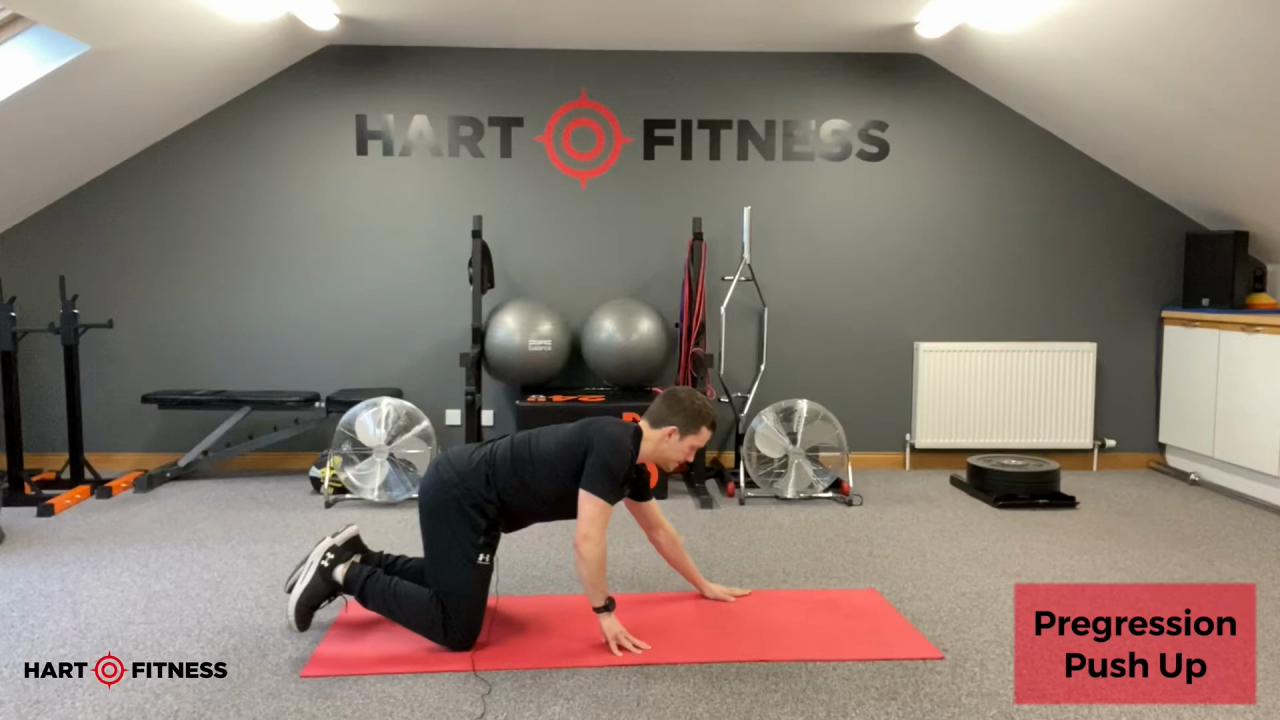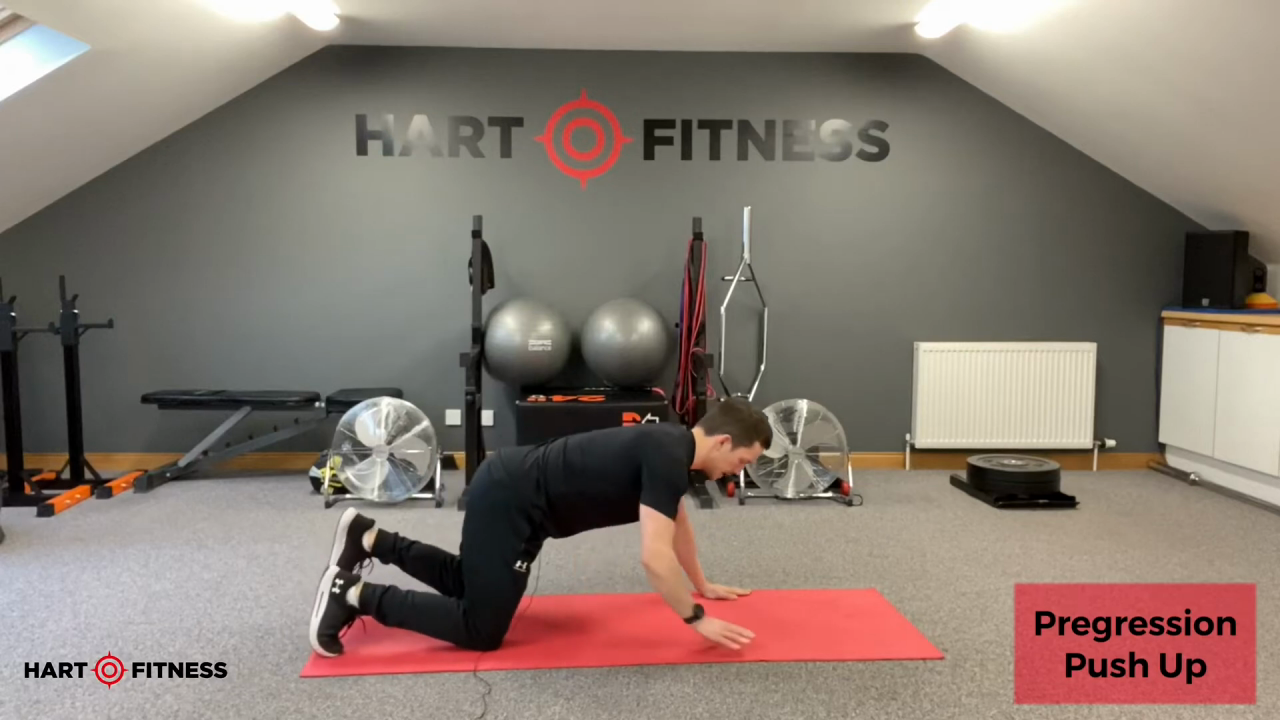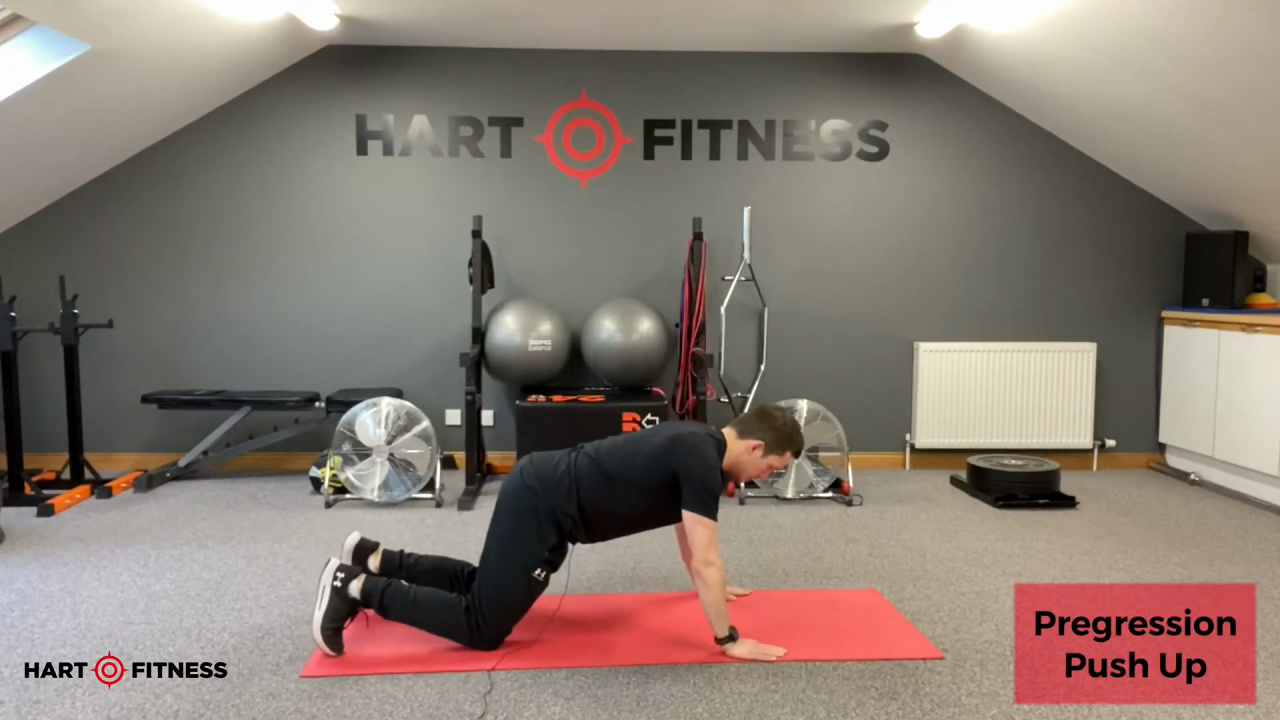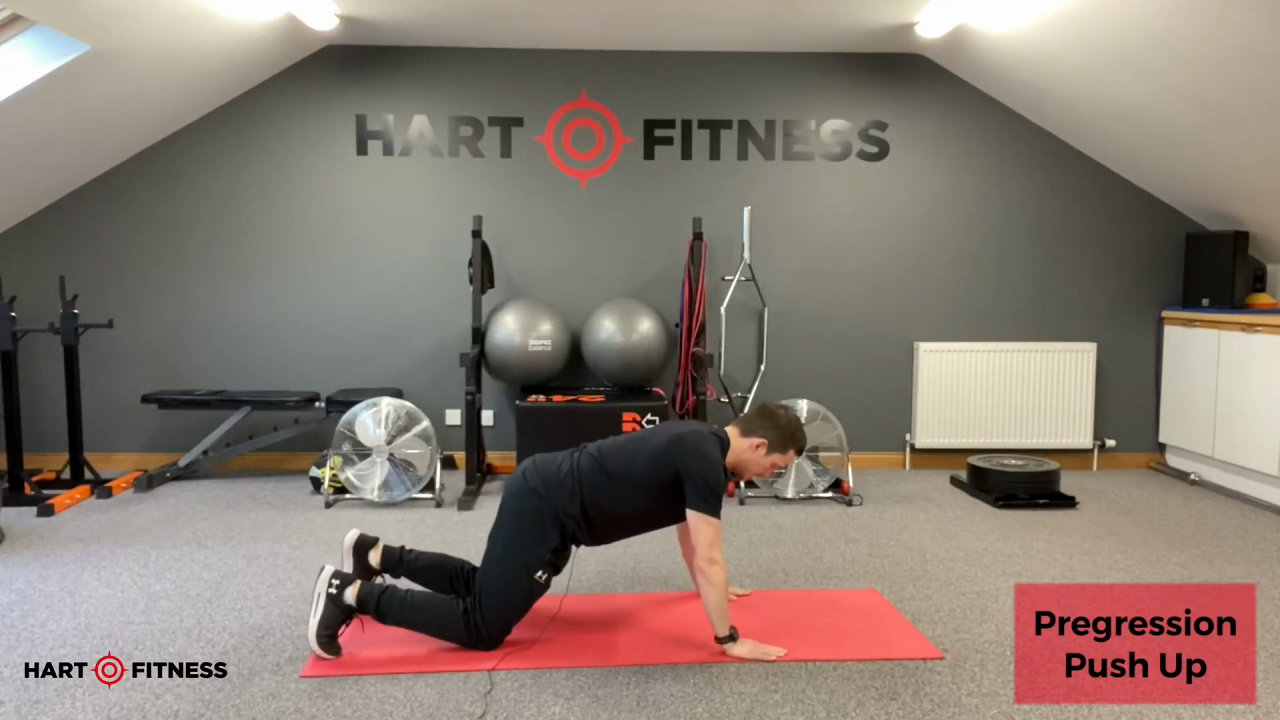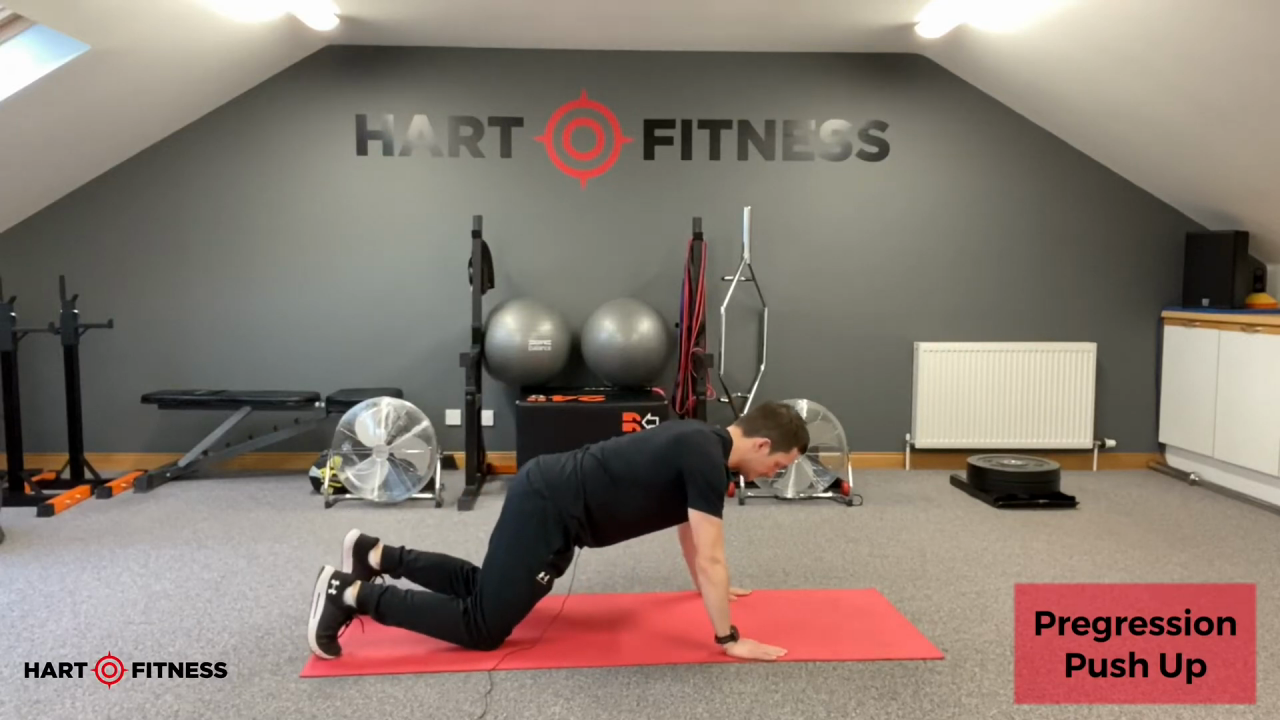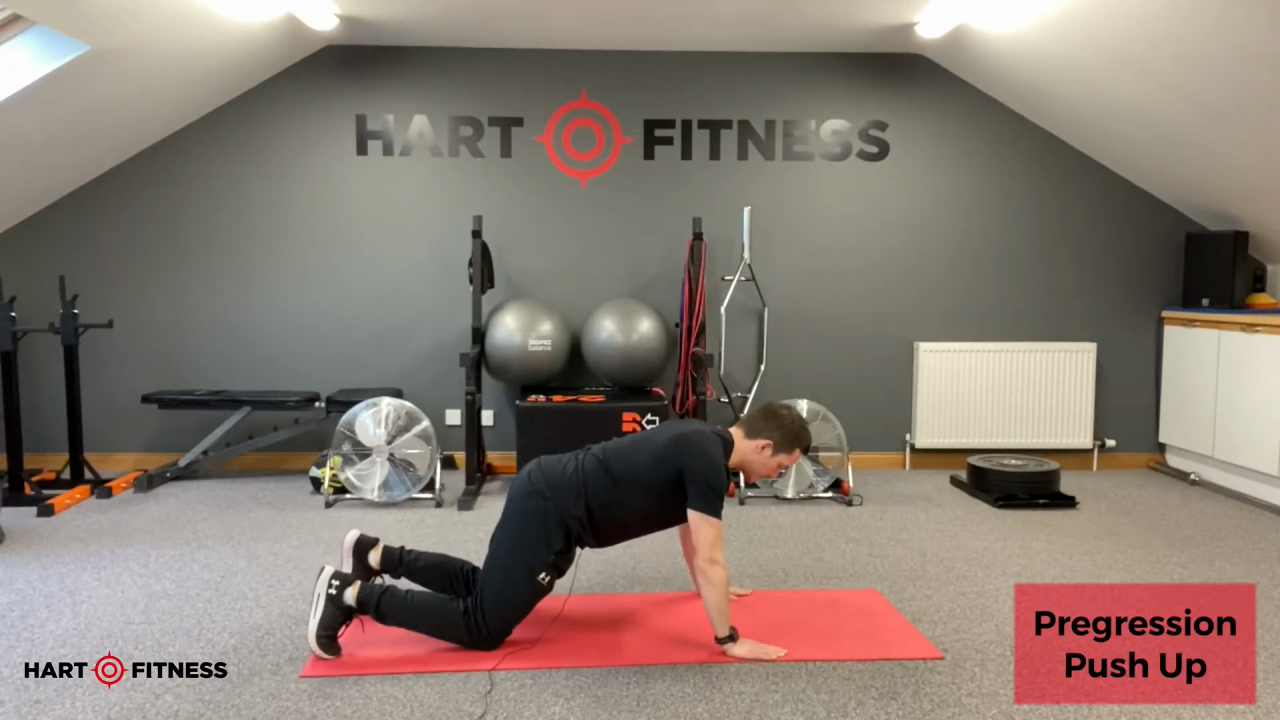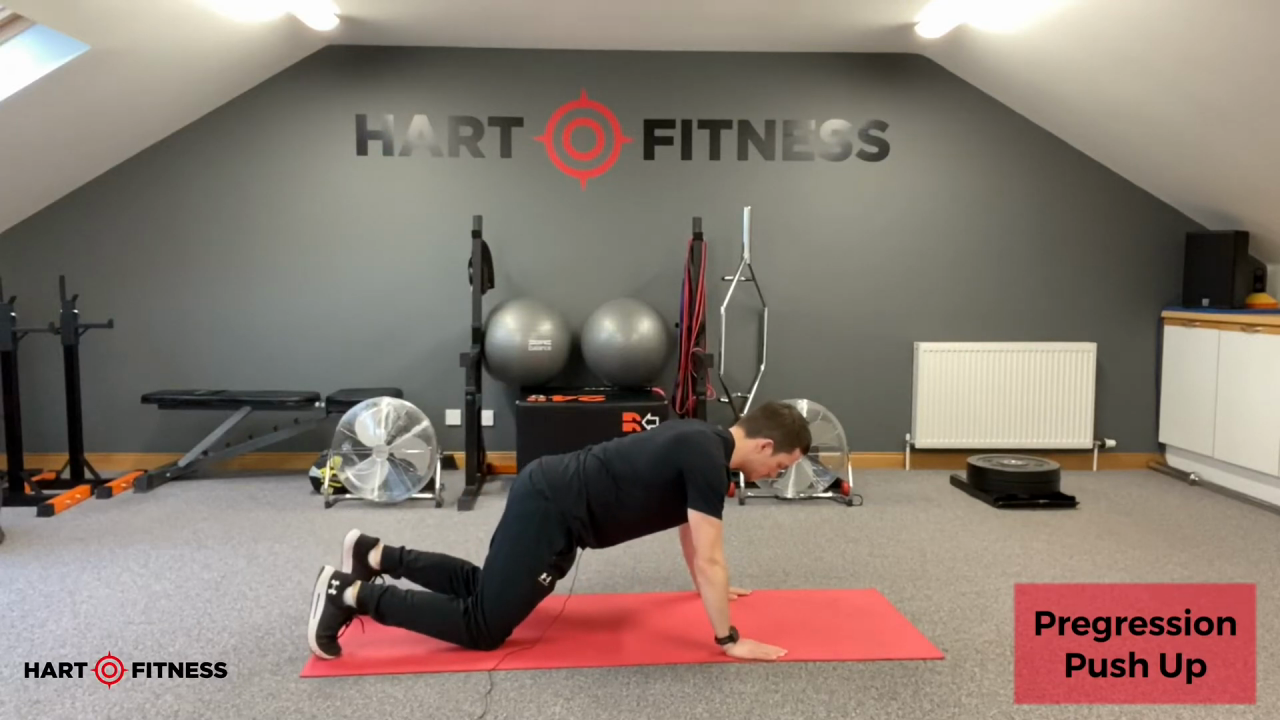
dt=0.7s
person 1, frame 1
left shoulder: (629, 458)
right shoulder: (613, 446)
left elbow: (657, 528)
right elbow: (588, 540)
left wrist: (703, 585)
right wrist: (605, 612)
left hip: (460, 488)
right hip: (456, 495)
left knee: (455, 585)
right knee: (457, 630)
left ankle: (355, 556)
right ankle: (342, 573)
person 1, frame 2
left shoulder: (673, 446)
right shoulder: (670, 458)
left elbow: (678, 526)
right elbow: (655, 556)
left wrist: (703, 585)
right wrist: (697, 618)
left hip: (509, 486)
right hip: (509, 500)
left knee: (469, 586)
right knee: (481, 629)
left ankle: (369, 538)
right ankle: (352, 594)
person 1, frame 3
left shoulder: (697, 443)
right shoulder: (703, 461)
left elbow: (686, 530)
right elbow: (706, 560)
left wrist: (710, 586)
right wrist: (729, 640)
left hip: (540, 491)
right hip: (541, 505)
left knee: (487, 586)
right knee: (483, 626)
left ankle: (373, 560)
right ankle: (354, 585)
person 1, frame 4
left shoulder: (700, 442)
right shoulder: (705, 460)
left elbow: (688, 532)
right elbow: (708, 558)
left wrist: (710, 587)
right wrist: (729, 639)
left hip: (543, 493)
right hip: (544, 508)
left knee: (485, 588)
right knee: (482, 627)
left ankle: (376, 556)
right ankle: (349, 593)
person 1, frame 5
left shoulder: (701, 442)
right shoulder: (708, 461)
left elbow: (688, 530)
right elbow: (711, 558)
left wrist: (708, 587)
right wrist: (729, 638)
left hip: (546, 495)
right hip: (547, 510)
left knee: (485, 587)
right knee: (483, 627)
left ankle: (374, 555)
right ankle: (349, 593)
person 1, frame 6
left shoulder: (702, 441)
right shoulder: (708, 461)
left elbow: (688, 527)
right elbow: (709, 559)
left wrist: (709, 588)
right wrist: (729, 639)
left hip: (547, 494)
right hip: (549, 511)
left knee: (487, 589)
right knee: (483, 626)
left ankle: (375, 556)
right ankle: (350, 594)
person 1, frame 7
left shoulder: (702, 441)
right shoulder: (709, 462)
left elbow: (688, 525)
right elbow: (709, 560)
left wrist: (709, 587)
right wrist: (729, 639)
left hip: (547, 495)
right hip: (550, 511)
left knee: (487, 588)
right knee: (483, 627)
left ankle: (374, 555)
right ankle: (350, 593)
